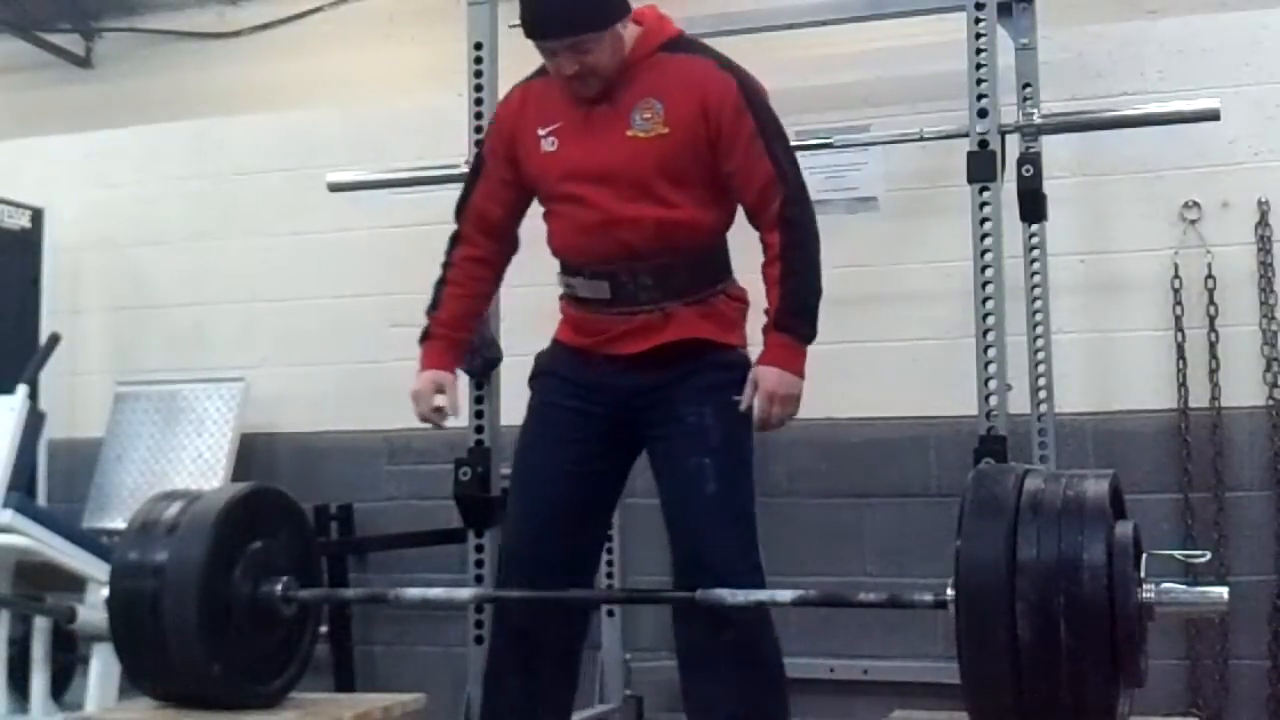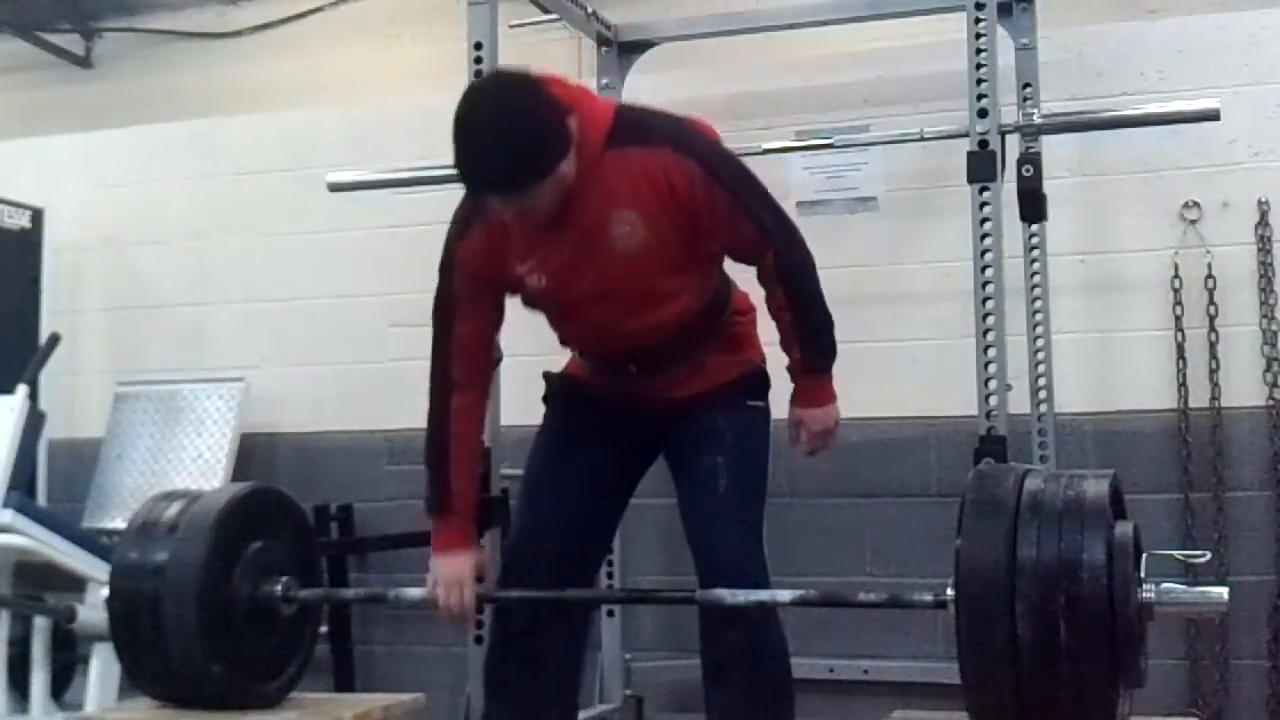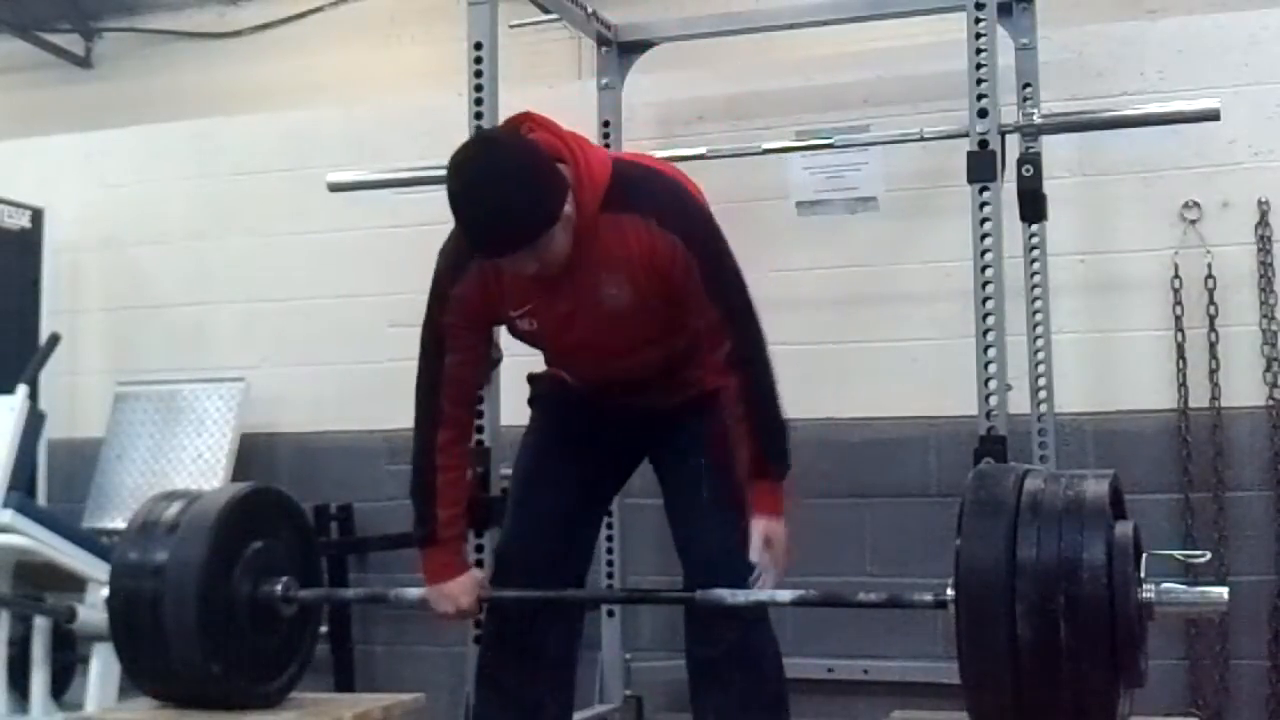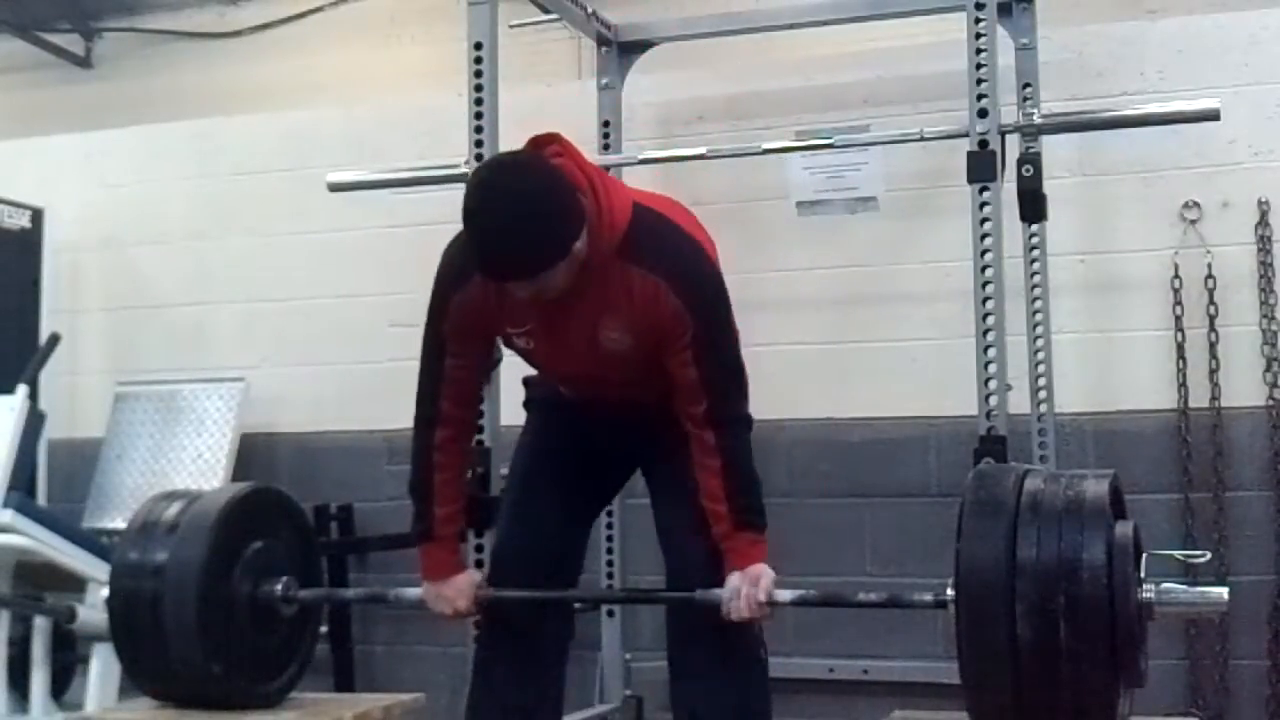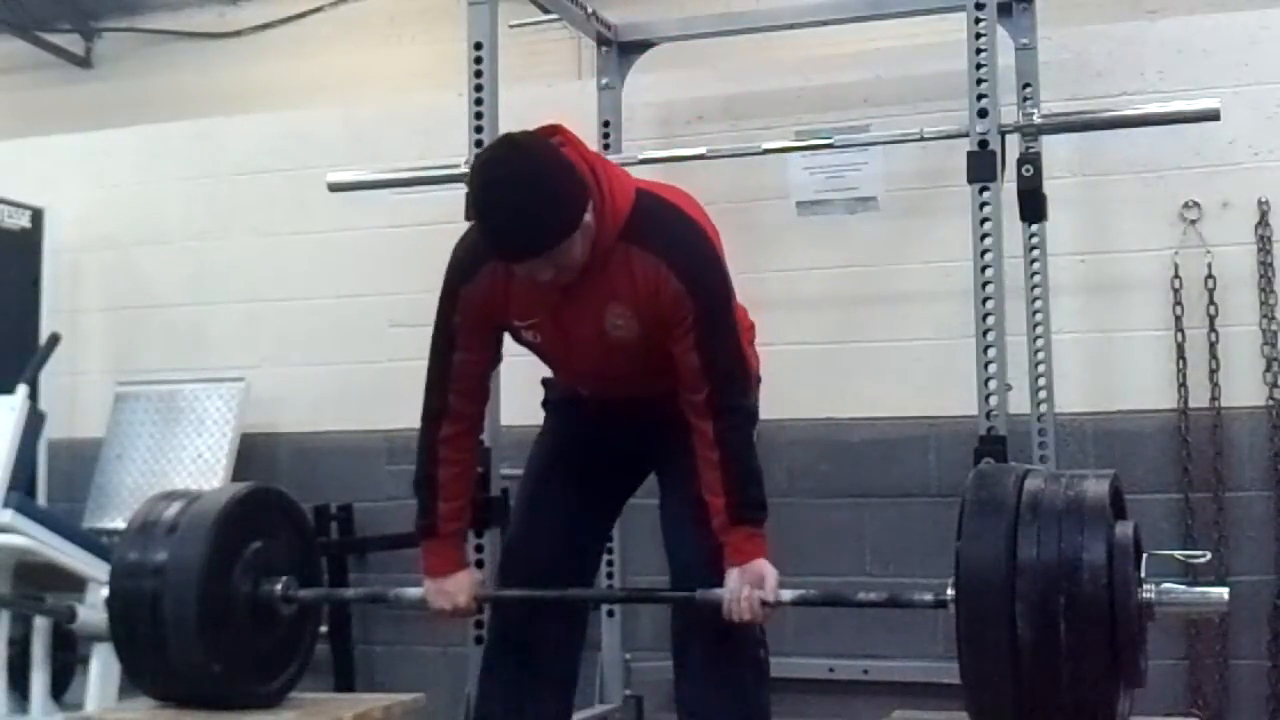
dt=0.5s
person 1, frame 1
left shoulder: (708, 83)
right shoulder: (522, 111)
left elbow: (784, 214)
right elbow: (480, 237)
left wrist: (786, 347)
right wrist: (440, 351)
left hip: (695, 362)
right hip: (579, 365)
left knee: (717, 576)
right knee: (533, 573)
person 1, frame 2
left shoulder: (667, 153)
right shoulder: (479, 234)
left elbow: (779, 252)
right elbow: (459, 377)
left wrist: (813, 386)
right wrist: (453, 533)
left hip: (714, 389)
right hip: (594, 399)
left knee: (733, 584)
right knee: (532, 585)
person 1, frame 3
left shoulder: (656, 208)
right shoulder: (468, 267)
left elbow: (736, 351)
right elbow: (446, 403)
left wrist: (764, 495)
right wrist: (442, 556)
left hip: (693, 399)
right hip: (578, 403)
left knee: (722, 589)
right knee: (521, 588)
person 1, frame 4
left shoulder: (668, 254)
right shoulder: (469, 270)
left elbow: (716, 413)
right elbow: (446, 408)
left wrist: (745, 550)
right wrist: (440, 556)
left hip: (676, 412)
right hip: (568, 411)
left knee: (713, 593)
right knee: (516, 591)
person 1, frame 5
left shoulder: (672, 240)
right shoulder: (478, 265)
left elbow: (720, 403)
right elbow: (454, 403)
left wrist: (744, 545)
right wrist: (443, 552)
left hip: (690, 406)
right hip: (586, 408)
left knee: (713, 592)
right knee: (526, 587)
